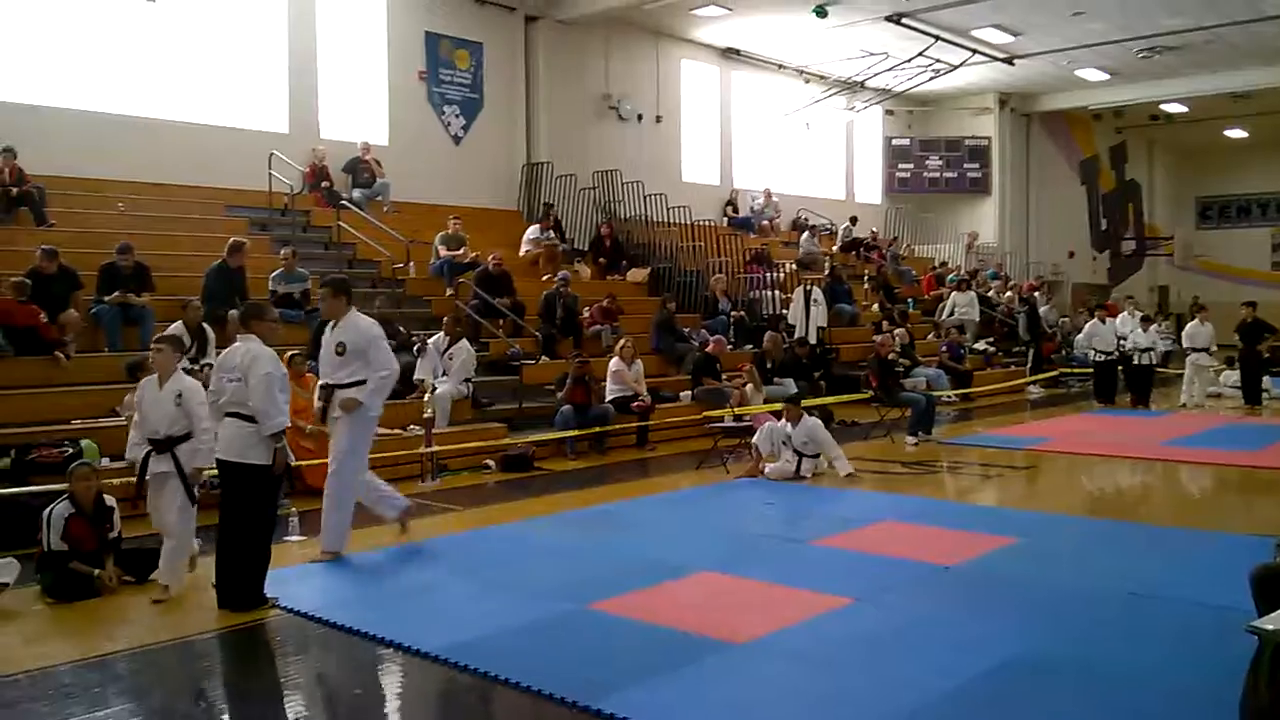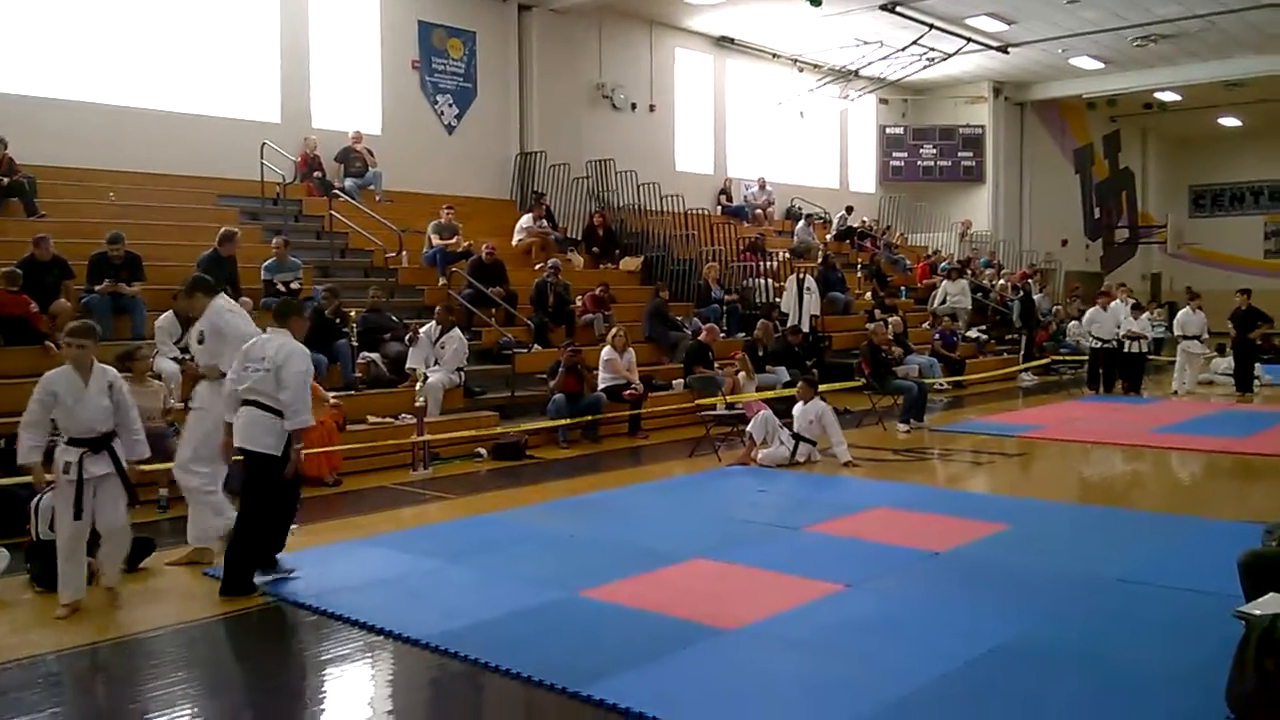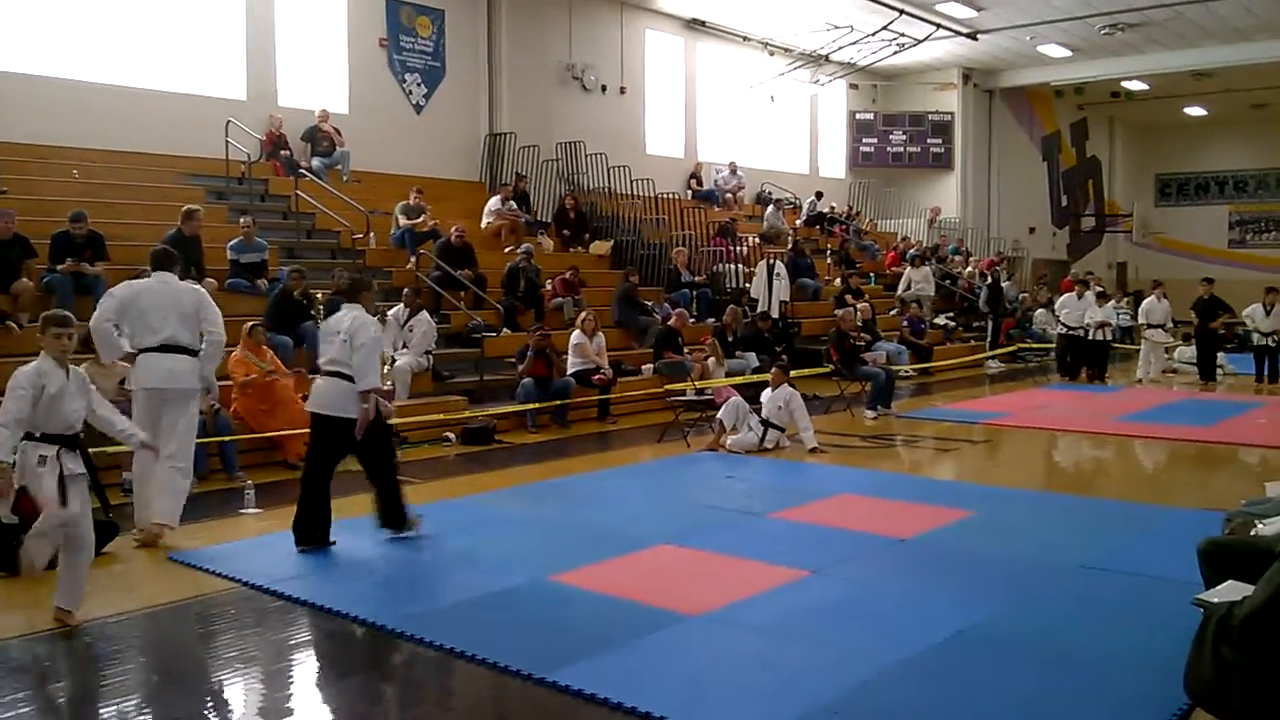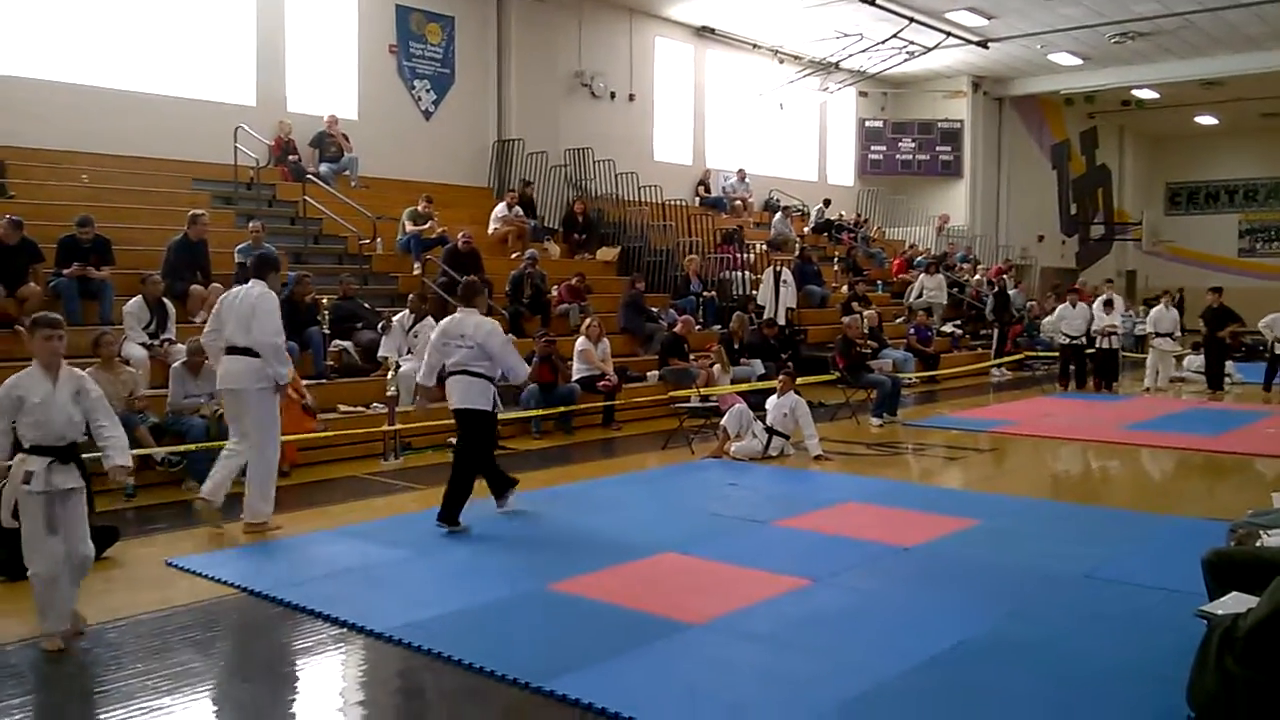
dt=0.7s
person 1, frame 1
left shoulder: (189, 387)
right shoulder: (145, 386)
left elbow: (204, 429)
right elbow: (138, 426)
left wrist: (199, 466)
right wrist: (138, 460)
left hip: (181, 459)
right hip: (154, 459)
left knee: (177, 522)
right knee: (161, 520)
left ankle: (167, 581)
right ankle: (190, 551)
person 1, frame 2
left shoulder: (111, 377)
right shoulder: (53, 380)
left elbow: (129, 420)
right elbow: (32, 424)
left wrist: (134, 457)
right wrist: (34, 463)
left hip: (107, 458)
right hip: (72, 460)
left knee: (115, 527)
right knee: (70, 532)
left ankle: (109, 579)
right ankle: (72, 596)
person 1, frame 3
left shoulder: (78, 378)
right shoulder: (28, 375)
left elbow: (104, 413)
left wrist: (138, 438)
left hip: (70, 458)
right hip: (39, 456)
left knee: (81, 535)
right knee: (63, 515)
left ankle: (65, 606)
right ankle: (33, 549)
person 1, frame 4
left shoulder: (80, 381)
left elbow: (103, 422)
left wrist: (118, 459)
left hip: (70, 470)
right hip: (33, 474)
left knee: (80, 552)
right knee: (46, 557)
left ankle: (64, 606)
right ankle: (53, 627)
person 2, frame 1
left shoulder: (365, 328)
right shoulder: (332, 329)
left elbow: (388, 370)
left wrist: (359, 399)
right wrist: (321, 402)
left hip: (355, 407)
right hip: (337, 407)
left knee: (340, 475)
right knee: (354, 473)
left ankle: (331, 545)
right ankle: (398, 508)
person 2, frame 2
left shoulder: (219, 311)
right shoulder: (225, 310)
left elbow: (245, 337)
left wrist: (222, 367)
left hip: (219, 395)
right hip: (220, 395)
left knee: (189, 467)
right knee: (209, 472)
left ankle: (226, 525)
right ankle: (202, 545)
person 2, frame 3
left shoulder: (131, 290)
right shoulder: (194, 293)
left elbow: (99, 322)
right elbow: (216, 337)
left wrist: (122, 353)
right wrist: (204, 372)
left hip: (148, 370)
right hip: (184, 372)
left knee: (145, 449)
right knee: (177, 452)
left ankle: (146, 522)
right ankle: (159, 522)
person 2, frame 4
left shoulder: (230, 296)
right shoulder: (266, 297)
left elbow: (209, 337)
right elbow: (267, 341)
right wrist: (283, 374)
left hip: (229, 371)
right hip: (257, 373)
left knee: (239, 442)
right knee: (264, 445)
left ankle: (210, 496)
right ankle: (256, 516)
person 3, frame 1
left shoulder: (225, 356)
right shoulder: (262, 355)
left elbow: (214, 401)
right elbow: (266, 405)
right wrist: (279, 445)
left hip: (230, 446)
right hip: (257, 446)
left knee: (232, 521)
right knee: (256, 523)
left ankle: (228, 593)
right ankle: (247, 596)
person 3, frame 2
left shoulder: (252, 346)
right shoulder: (295, 352)
left elbow: (233, 389)
right elbow: (296, 401)
left wrist: (230, 429)
right wrist: (299, 445)
left hip: (248, 425)
right hip: (271, 432)
left knee: (284, 496)
right knee: (258, 509)
left ankle: (265, 559)
right ankle: (235, 583)
person 3, frame 3
left shoulder: (330, 323)
right shoulder: (366, 323)
right elbow: (366, 366)
left wrist: (376, 401)
right wrist: (368, 405)
left hip: (322, 397)
right hip: (350, 399)
left knee: (319, 467)
right knee: (382, 460)
left ankle: (309, 535)
right ankle: (396, 521)
person 3, frame 4
left shoulder: (445, 325)
right shoulder: (488, 326)
left elbow: (431, 361)
right elbow: (508, 358)
left wrist: (424, 394)
right wrist: (524, 380)
left hip: (456, 388)
right hip: (479, 391)
left knee: (482, 446)
right knee: (468, 456)
left ankle: (503, 489)
right ankle: (448, 515)
